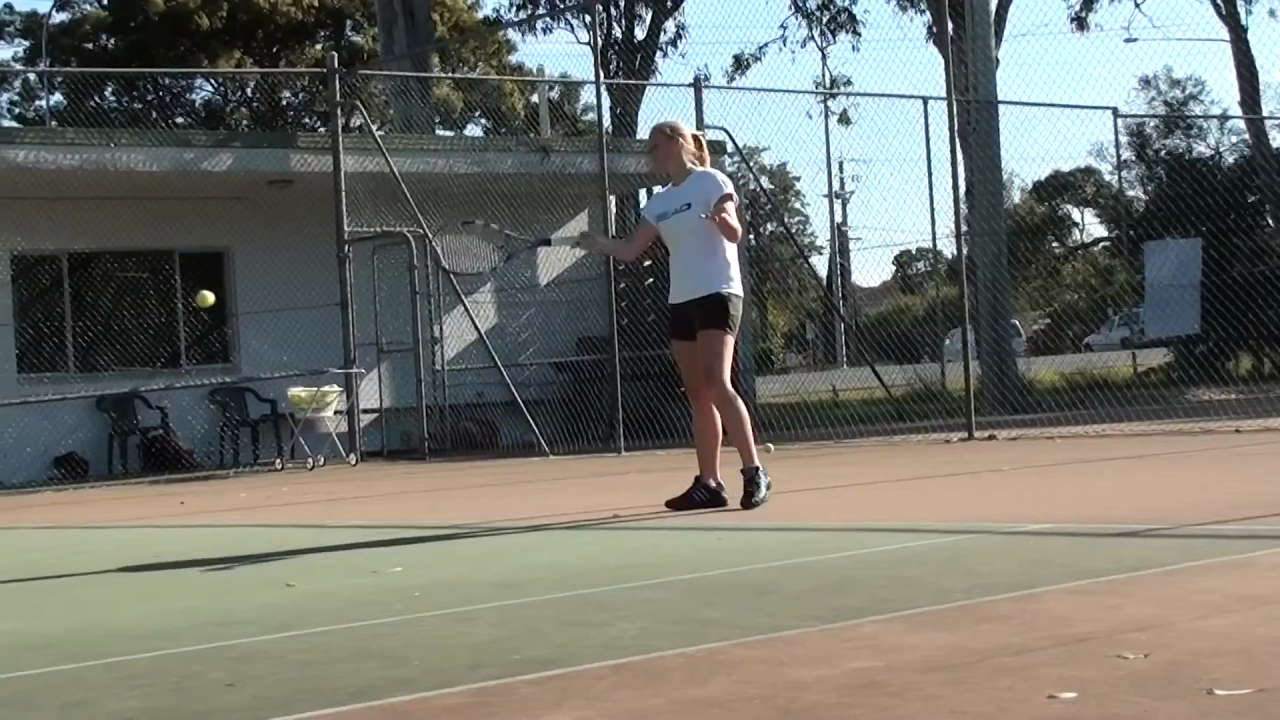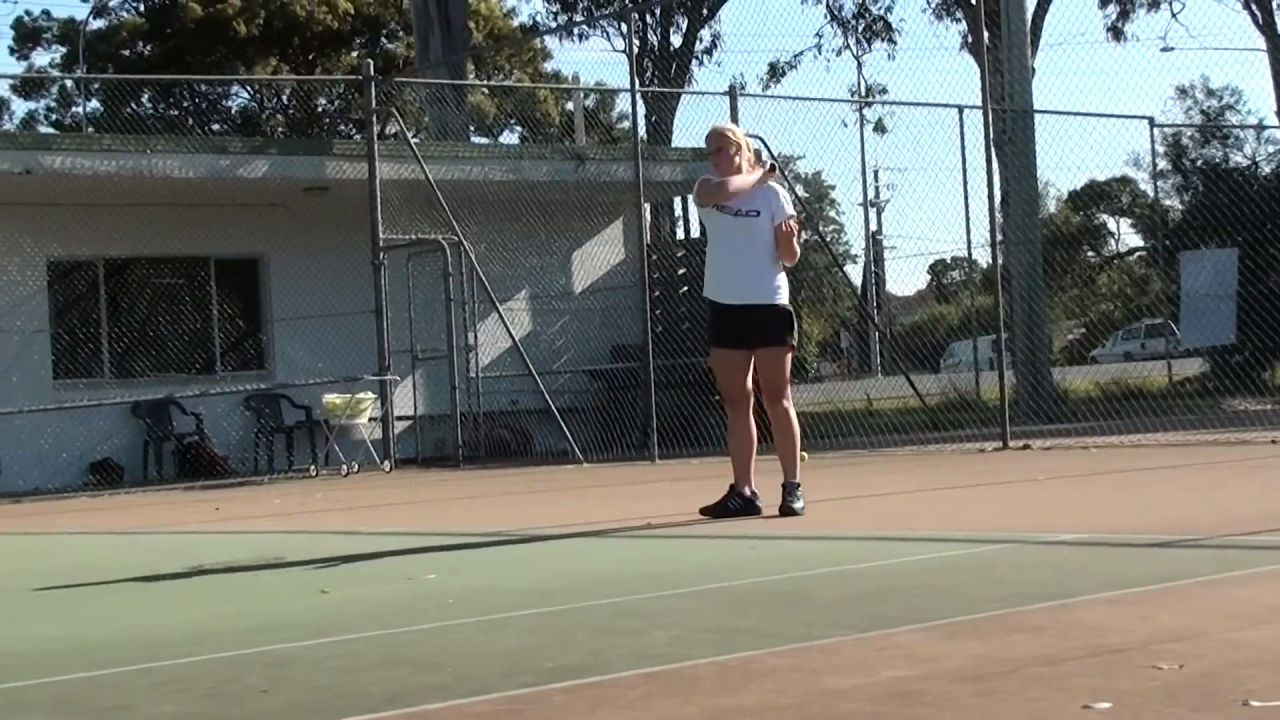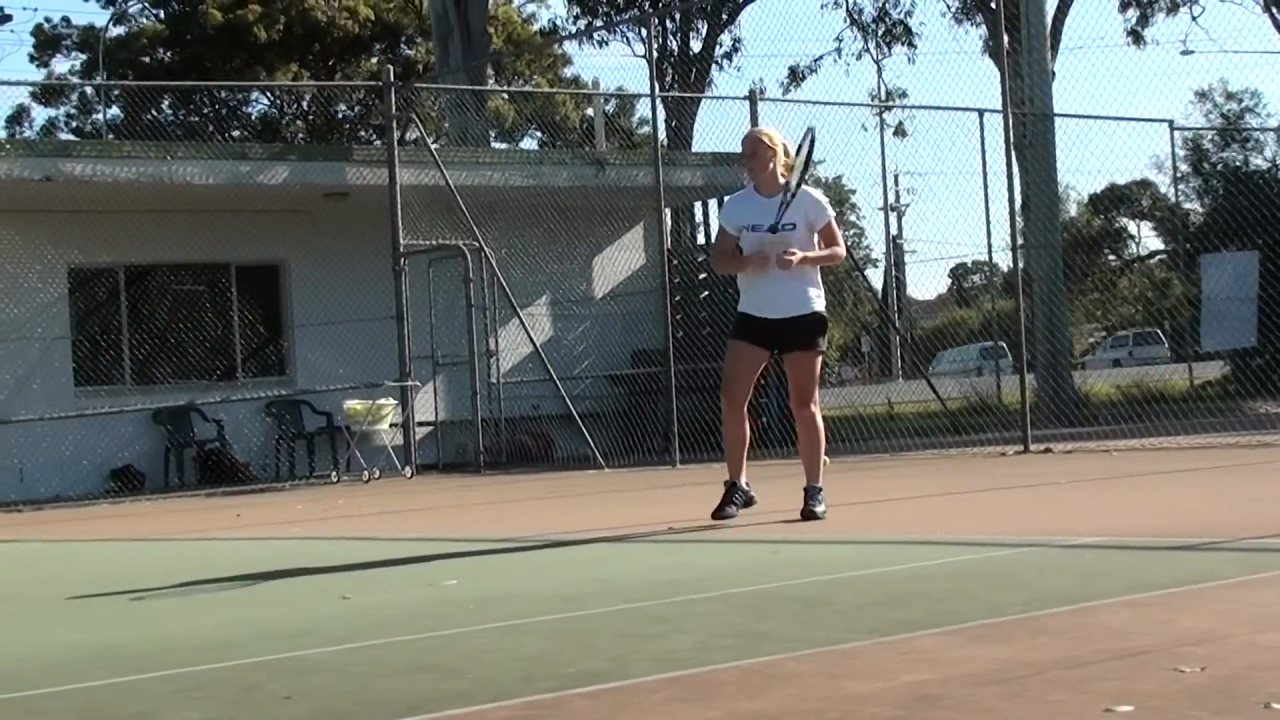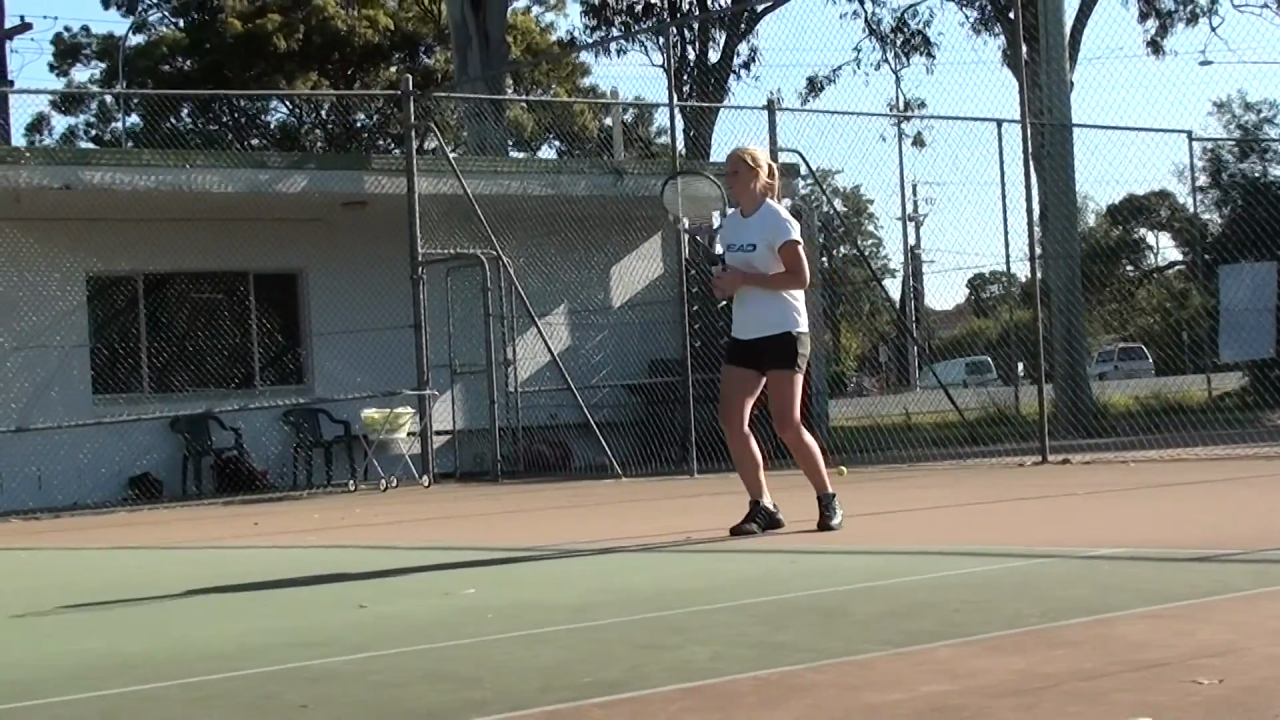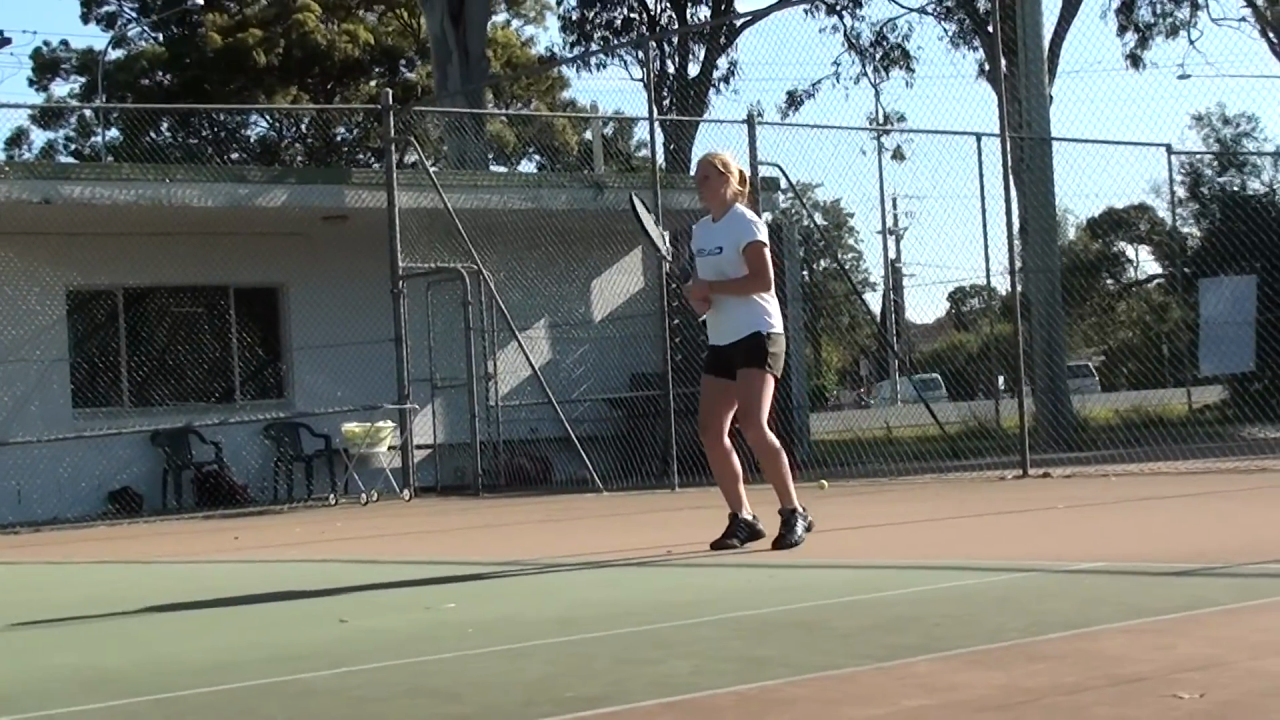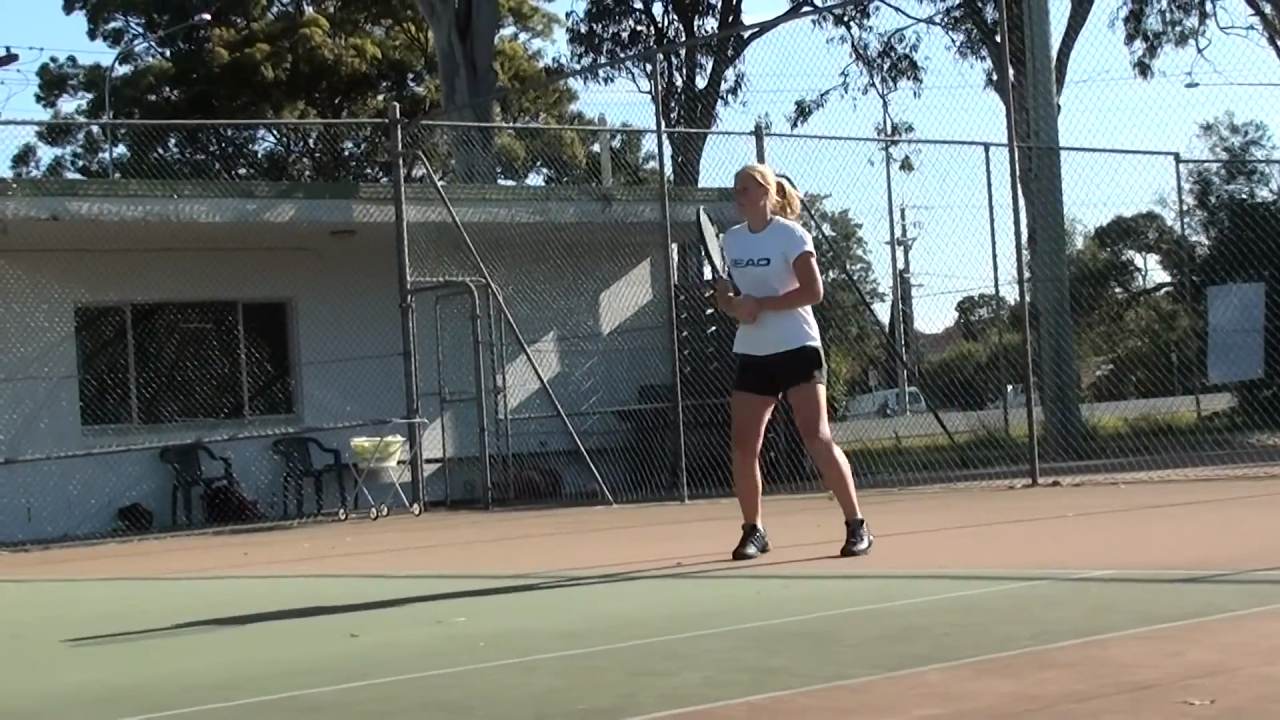
dt=0.4s
person 1, frame 1
left shoulder: (712, 181)
right shoulder: (659, 203)
left elbow: (734, 232)
right elbow: (630, 250)
left wrist: (724, 220)
right wrist: (598, 242)
left hip: (717, 296)
right hip: (682, 303)
left knee: (717, 385)
right knee: (698, 395)
left ankle: (754, 472)
right ankle: (708, 483)
person 1, frame 2
left shoulder: (773, 194)
right shoulder: (709, 190)
left elbow: (789, 258)
right elbow: (723, 189)
left wrist: (790, 238)
right wrist: (756, 174)
left hip: (769, 305)
right hip: (725, 308)
left knee: (777, 399)
right knee: (736, 404)
left ankle: (792, 487)
right ankle: (743, 492)
person 1, frame 3
left shoulder: (809, 199)
right shoulder: (735, 206)
left elbow: (839, 251)
right elbow: (719, 262)
left wrist: (803, 257)
right wrist: (749, 261)
left hip: (802, 313)
right hip: (753, 314)
left knee: (804, 405)
right knee: (731, 398)
left ankle: (814, 492)
right ankle: (737, 486)
person 1, frame 4
left shoulder: (777, 221)
right shoulder: (729, 223)
left elbow: (799, 278)
left wrist: (747, 279)
right wrist: (724, 283)
left hip: (782, 332)
right hip: (743, 336)
left knee: (788, 425)
right knee: (732, 421)
left ankle: (828, 498)
right ankle: (762, 506)
person 1, frame 5
left shoulder: (746, 223)
right shoulder: (700, 231)
left elbow: (764, 280)
left wrist: (711, 287)
right wrist: (697, 296)
left hip: (757, 334)
right hip: (721, 340)
left knee: (753, 426)
right knee: (710, 431)
left ankle: (793, 513)
right ankle: (742, 519)
person 1, frame 6
left shoulder: (791, 235)
right shoulder: (731, 240)
left elbow: (813, 290)
right elbow: (723, 293)
left wrist: (761, 304)
right wrist: (736, 308)
left hip: (797, 349)
right hip: (752, 354)
left knee: (818, 438)
right knee: (743, 448)
left ankle: (856, 525)
right ankle: (753, 530)
